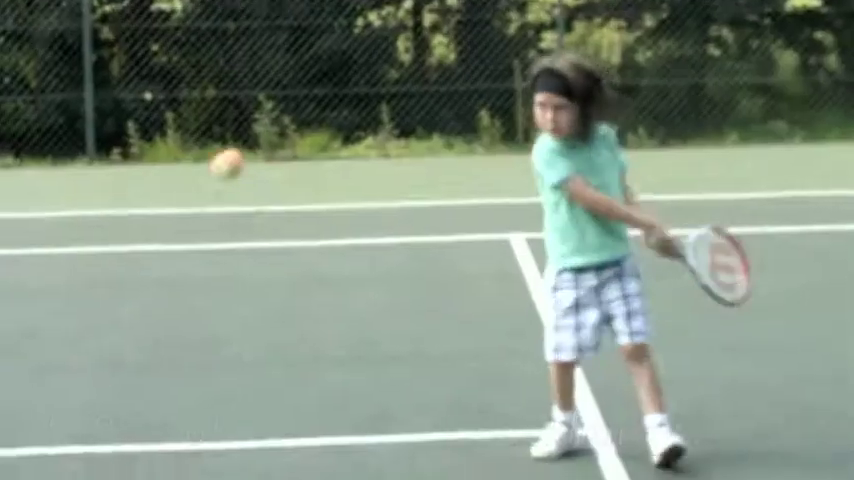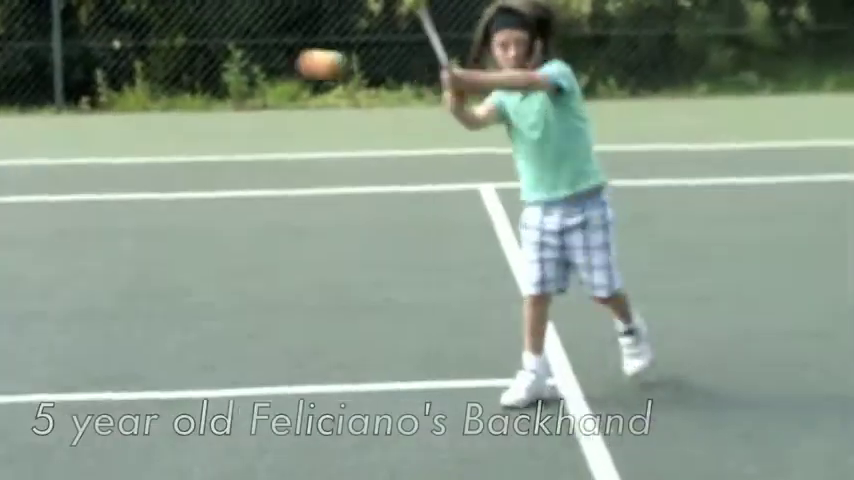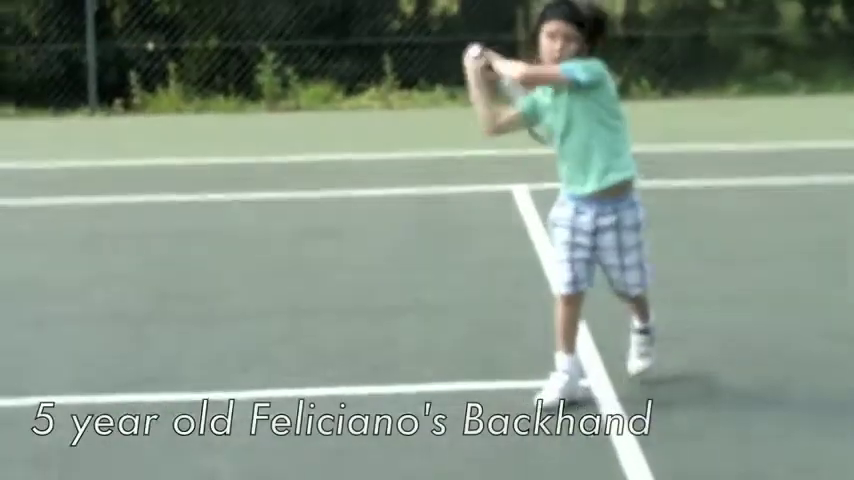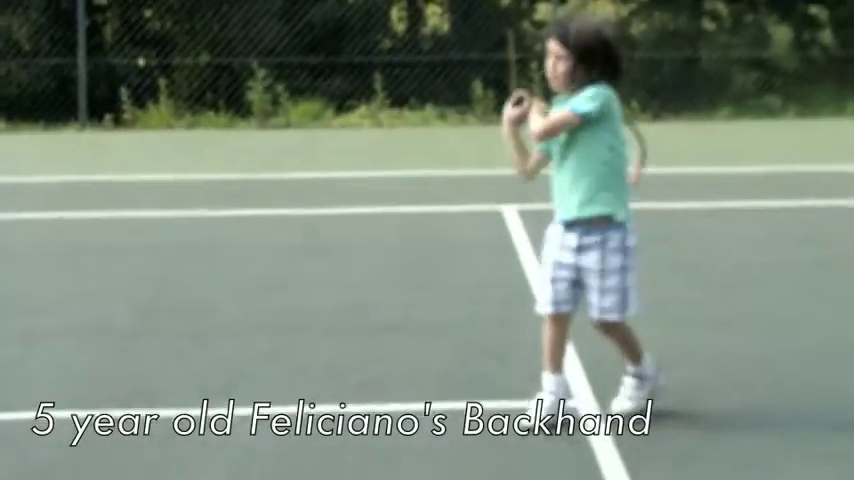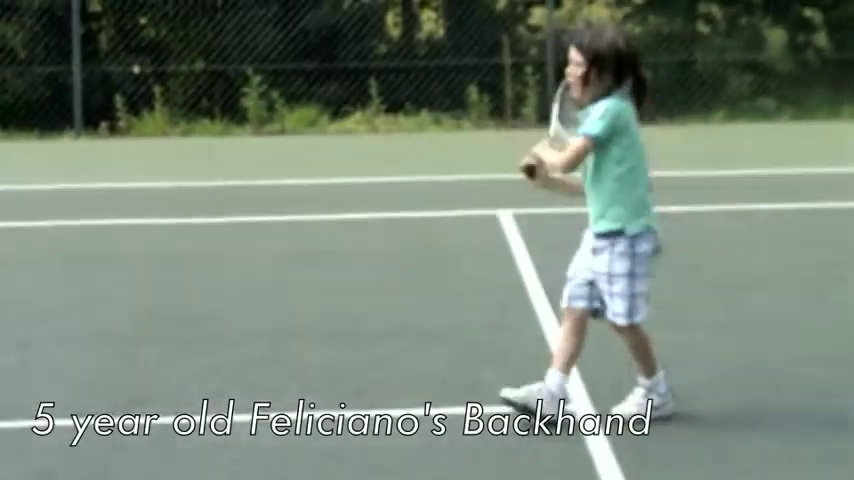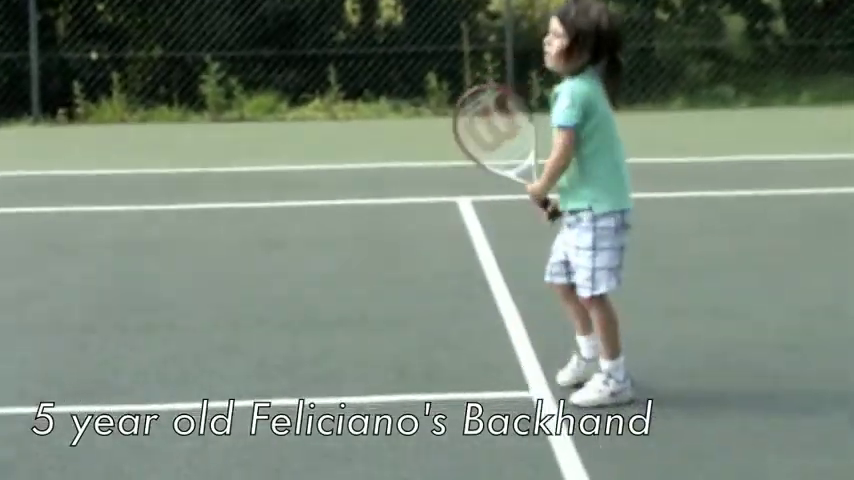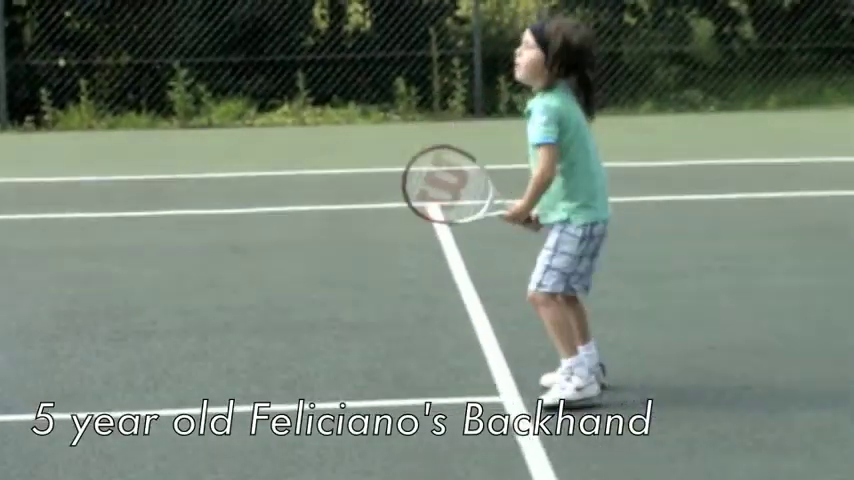
dt=0.2s
person 1, frame 1
left shoulder: (604, 138)
right shoulder: (547, 152)
left elbow: (625, 195)
right elbow: (591, 200)
left wrist: (646, 229)
right wrist: (650, 225)
left hip: (617, 266)
right hip: (571, 271)
left knee: (635, 348)
right knee: (562, 356)
left ankle: (659, 429)
right ankle: (565, 426)
person 1, frame 2
left shoulder: (557, 72)
right shoulder: (504, 98)
left elbow: (527, 79)
right elbow: (477, 119)
left wrist: (475, 77)
right wrist: (455, 99)
left hip: (584, 204)
right hip: (541, 211)
left knee: (605, 291)
right knee: (536, 294)
left ankle: (631, 330)
right ankle: (535, 374)
person 1, frame 3
left shoulder: (591, 72)
right shoulder: (543, 97)
left elbow: (526, 74)
right elbow: (494, 124)
left wrist: (495, 59)
right wrist: (476, 76)
left hip: (616, 205)
right hip: (574, 208)
left knee: (630, 289)
right knee: (568, 292)
left ankle: (642, 328)
right ankle: (568, 374)
person 1, frame 4
left shoulder: (599, 97)
right shoulder: (558, 114)
left elbow: (542, 129)
right elbow: (527, 169)
left wrist: (535, 110)
right wrist: (510, 123)
left hip: (605, 231)
right hip: (564, 230)
left knee: (607, 318)
right knee: (555, 313)
left ankle: (640, 375)
right ankle: (552, 395)
person 1, frame 5
left shoulder: (612, 110)
right shoulder: (595, 115)
left elbow: (566, 161)
left wrist: (543, 154)
right wrist: (544, 176)
left hip: (627, 237)
right hip: (600, 236)
left knee: (623, 320)
right knee: (575, 312)
left ankle: (654, 392)
right ankle: (552, 393)
person 1, frame 6
left shoulder: (575, 93)
right shoulder: (580, 86)
left elbow: (561, 158)
left wrist: (540, 188)
right wrist: (555, 191)
left hip: (599, 213)
right hip: (582, 209)
left knee: (593, 293)
right knee: (562, 281)
left ankle: (615, 377)
right ankle: (591, 354)
person 1, frame 7
left shoulder: (546, 108)
right shoulder: (561, 99)
left elbow: (546, 171)
left wrist: (524, 207)
right wrist: (540, 209)
left hip: (576, 218)
right hip: (580, 213)
left knee: (542, 293)
right knee: (565, 293)
left ankle: (580, 374)
right ankle: (586, 364)
